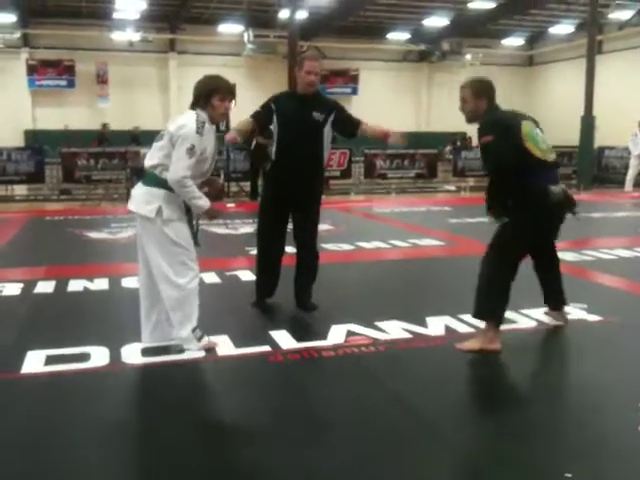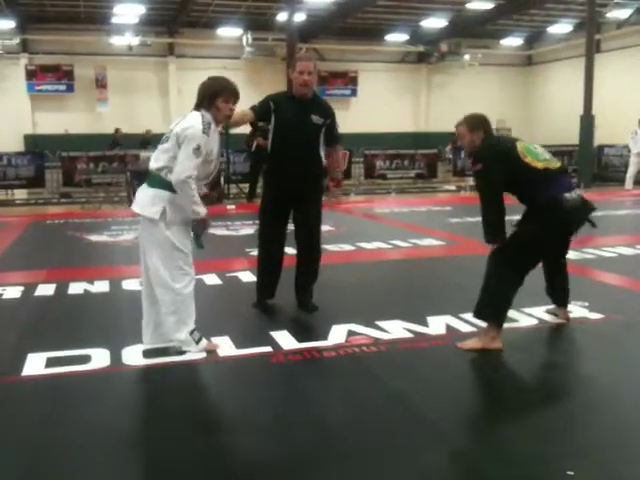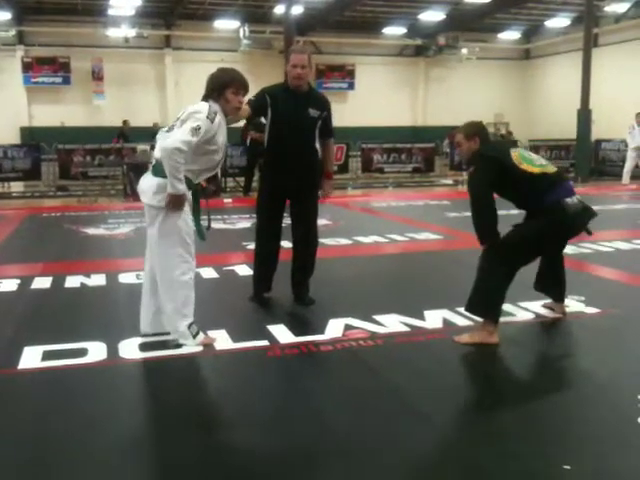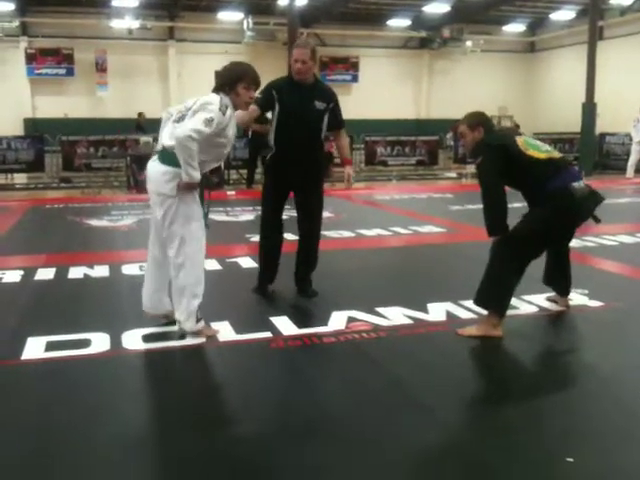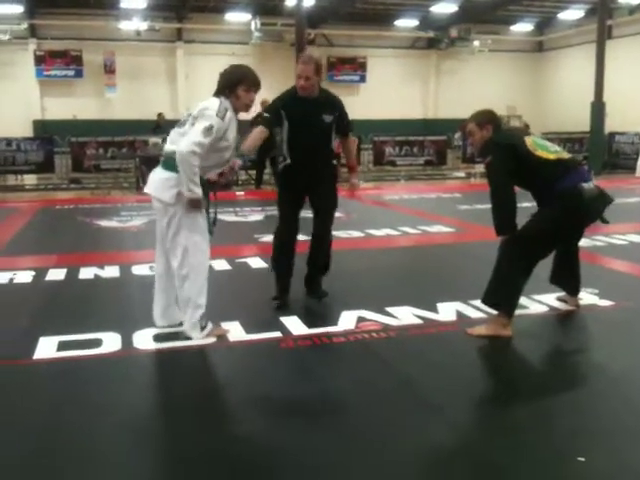
dt=0.3s
person 1, frame 1
left shoulder: (199, 125)
right shoulder: (194, 128)
right elbow: (178, 177)
left wrist: (203, 183)
right wrist: (203, 205)
left hip: (155, 199)
right hip: (161, 203)
left knee: (157, 270)
right knee: (181, 270)
left ankle: (157, 332)
right ankle: (189, 336)
person 1, frame 2
left shoulder: (200, 124)
right shoulder: (200, 128)
right elbow: (182, 176)
left wrist: (192, 207)
right wrist: (198, 213)
left hip: (156, 200)
right hip: (165, 203)
left knee: (159, 272)
right knee: (177, 273)
left ankle: (158, 334)
right ankle: (186, 338)
person 1, frame 3
left shoulder: (208, 114)
right shoulder: (208, 115)
left elbow: (165, 136)
right elbow: (171, 147)
right wrist: (176, 189)
left hip: (161, 186)
right hip: (166, 191)
left knee: (162, 260)
right knee: (178, 262)
left ankle: (156, 322)
right ankle: (184, 331)
person 1, frame 4
left shoulder: (210, 102)
right shoulder: (219, 108)
left elbow: (170, 114)
right elbow: (186, 136)
left wrist: (166, 148)
right wrist: (191, 176)
left hip: (162, 170)
right hip: (174, 176)
left knee: (164, 245)
right knee: (189, 247)
left ankle: (158, 304)
right ankle: (190, 319)
person 1, frame 5
left shoulder: (214, 109)
right shoulder: (220, 113)
left elbow: (185, 144)
right elbow: (187, 151)
right wrist: (194, 193)
left hip: (166, 181)
right hip: (176, 185)
left knee: (171, 253)
right knee: (192, 255)
left ankle: (168, 315)
right ankle: (196, 325)
person 2, frame 1
left shoulder: (329, 107)
right shoulder: (278, 102)
left elbow: (359, 127)
right elbow: (252, 121)
left wrist: (386, 135)
right wrist: (235, 132)
left hip: (310, 185)
right hip: (278, 182)
left knee: (307, 241)
right knee: (270, 239)
left ankle: (304, 294)
right ankle: (263, 294)
person 2, frame 2
left shoulder: (324, 110)
right shoulder: (276, 102)
left elbow: (333, 148)
right elbow: (248, 115)
left hip: (309, 186)
right hip: (277, 183)
left knee: (309, 242)
right knee: (270, 240)
left ankle: (304, 295)
right ankle: (264, 295)
person 2, frame 3
left shoulder: (320, 102)
right shoulder: (271, 94)
left elbow: (327, 142)
right elbow: (245, 109)
left wrist: (327, 176)
left hip: (306, 179)
right hip: (273, 176)
left knee: (306, 236)
right knee: (267, 233)
left ankle: (301, 289)
right ankle: (261, 289)
person 2, frame 4
left shoulder: (326, 95)
right shoulder: (277, 88)
left elbow: (338, 131)
right elbow: (253, 110)
left wrist: (347, 162)
right wrist: (233, 123)
left hip: (311, 170)
right hip: (278, 167)
left knee: (310, 227)
right knee: (270, 224)
left ankle: (303, 280)
right ankle: (265, 280)
person 2, frame 5
left shoulder: (332, 103)
right shoulder: (284, 102)
left elbow: (346, 137)
right elbow: (261, 130)
left wrist: (352, 171)
left hip: (324, 174)
right hip: (292, 174)
left knee: (323, 231)
right knee: (286, 230)
left ankle: (314, 282)
right ankle: (282, 289)
person 3, frame 1
left shoulder: (491, 126)
right shoulder: (517, 119)
left elbow: (500, 171)
left wrist: (496, 208)
left hip: (535, 202)
right hip: (554, 198)
left knee: (498, 259)
right knee: (544, 253)
left ankle: (490, 335)
right ankle: (557, 310)
person 3, frame 2
left shoulder: (485, 153)
right shoulder: (509, 145)
left elbow: (491, 201)
left wrist: (496, 239)
right wrist: (526, 228)
left hip: (554, 210)
right hip: (572, 205)
left knee: (505, 260)
right knee: (553, 252)
left ankle: (491, 334)
right ankle: (561, 307)
person 3, frame 3
left shoulder: (482, 159)
right shoulder: (506, 152)
left elbow: (482, 204)
left wrist: (488, 240)
left hip: (555, 214)
right hip: (574, 209)
left knee: (497, 256)
right knee: (549, 247)
left ankle: (488, 329)
right ankle: (558, 302)
person 3, frame 4
left shoulder: (487, 148)
right shoulder: (509, 141)
left elbow: (493, 195)
left wrist: (498, 232)
right wrist: (532, 227)
left hip: (561, 199)
right hip: (579, 195)
left knee: (508, 249)
right knee: (556, 240)
left ankle: (492, 323)
right ankle: (562, 295)
person 3, frame 5
left shoulder: (496, 147)
right shoulder: (518, 140)
left elbow: (502, 194)
left wrist: (506, 232)
left hip: (569, 200)
right hip: (589, 195)
left knee: (516, 248)
right knee: (565, 239)
left ankle: (501, 322)
right ankle: (572, 295)
